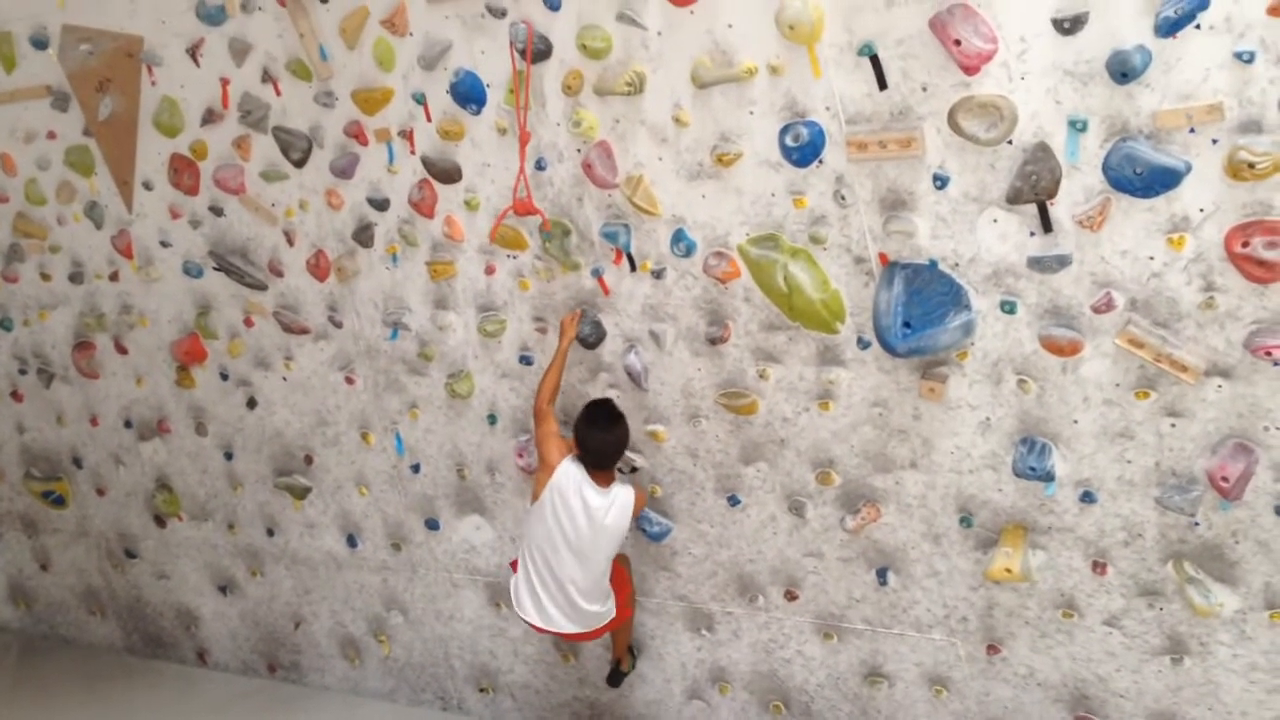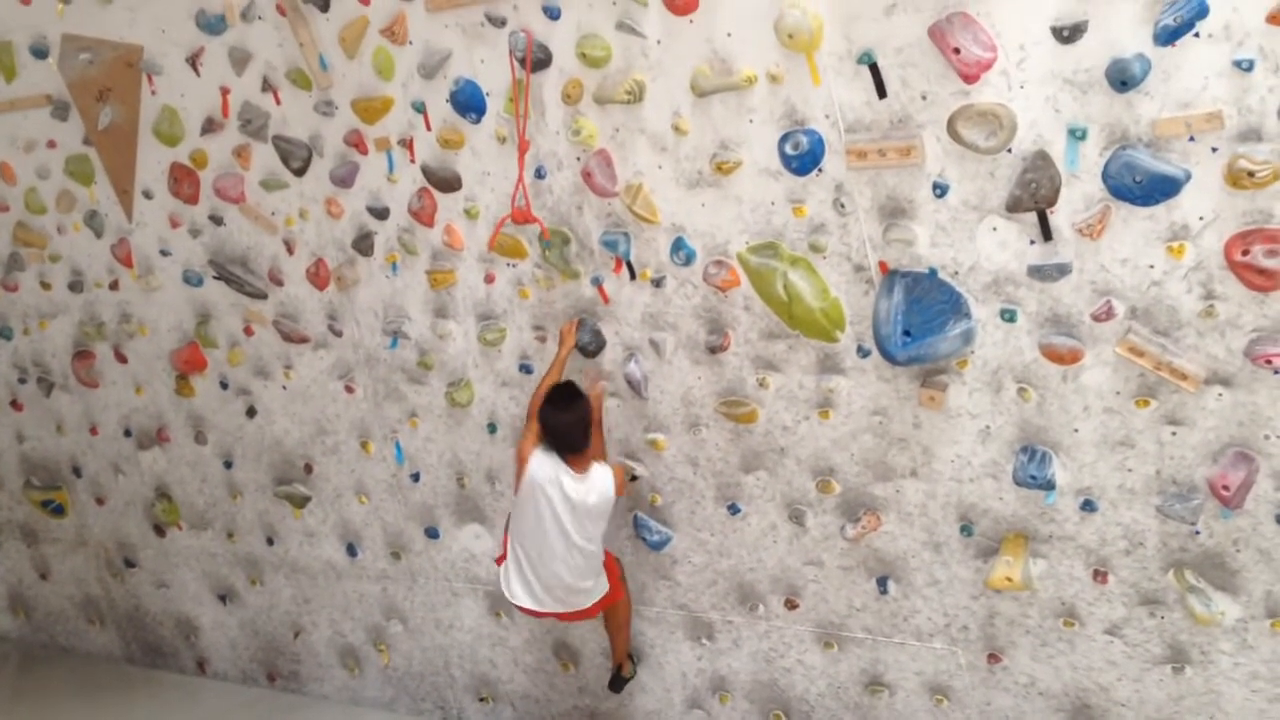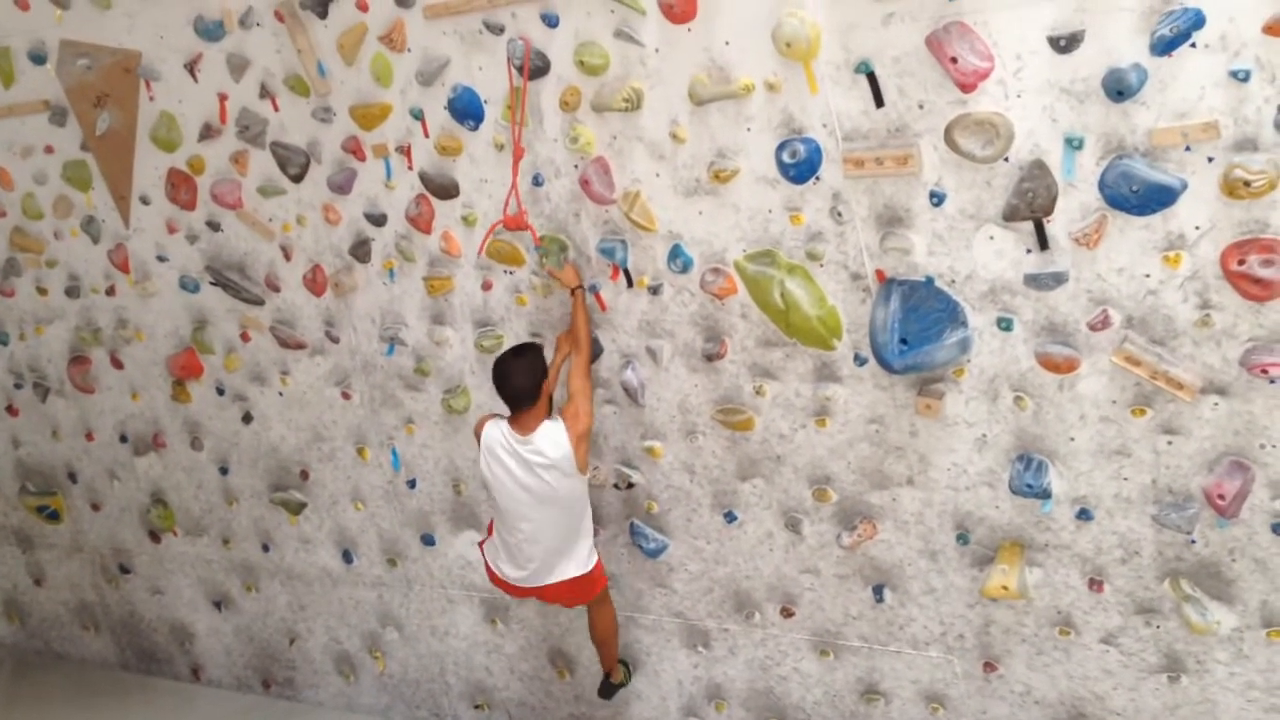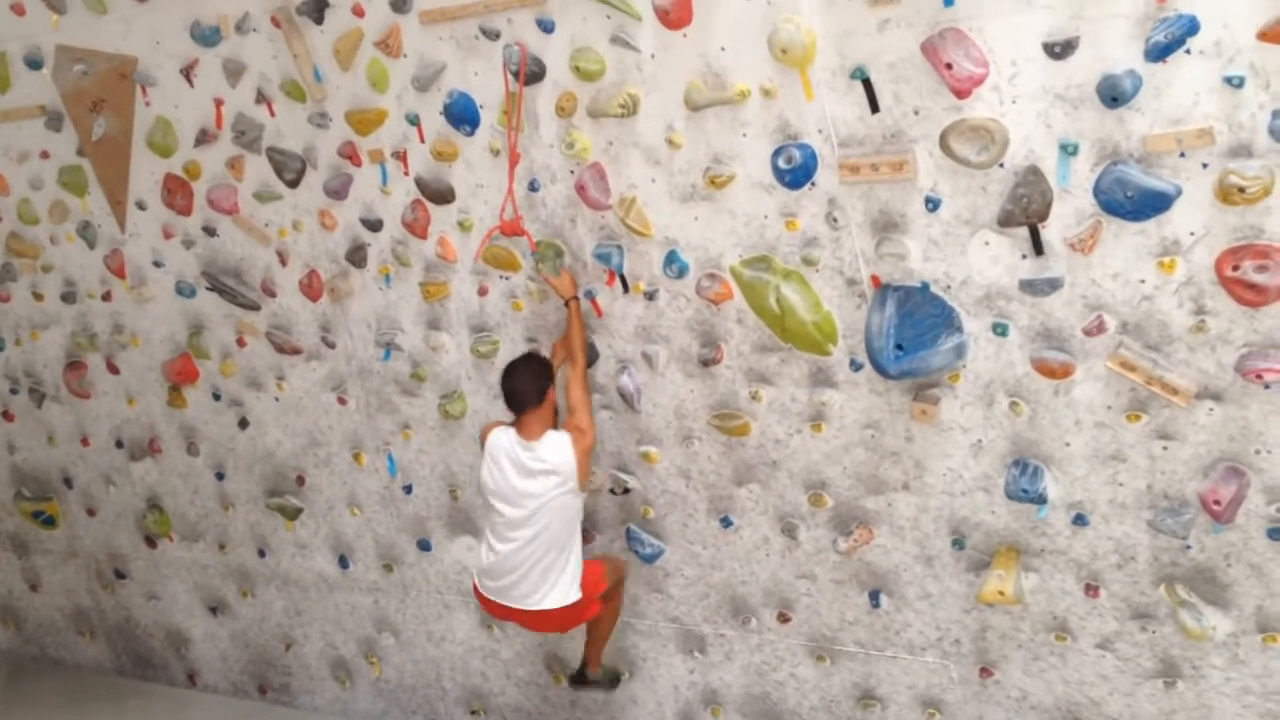
dt=0.3s
person 1, frame 1
left shoulder: (556, 470)
right shoulder: (632, 501)
left elbow: (542, 406)
left wrist: (565, 342)
left hip: (530, 608)
right hip: (589, 622)
right ankle: (621, 662)
person 1, frame 2
left shoulder: (530, 462)
right shoulder: (613, 479)
left elbow: (535, 411)
left wrist: (563, 351)
right wrist: (594, 413)
left hip: (522, 594)
right hip: (582, 600)
right knee: (612, 569)
right ankle: (622, 667)
person 1, frame 3
left shoulder: (486, 432)
right shoulder: (572, 432)
left elbow: (529, 410)
right elbow: (583, 356)
left wrist: (556, 356)
right wrist: (576, 289)
left hip: (506, 573)
right hip: (567, 575)
right knee: (599, 602)
right ankle: (613, 674)
person 1, frame 4
left shoulder: (492, 439)
right shoulder: (577, 445)
left elbow: (529, 423)
right elbow: (579, 370)
left wrist: (552, 361)
right wrist: (571, 300)
left hip: (492, 596)
right hip: (554, 608)
right knee: (615, 570)
right ankle: (591, 668)
